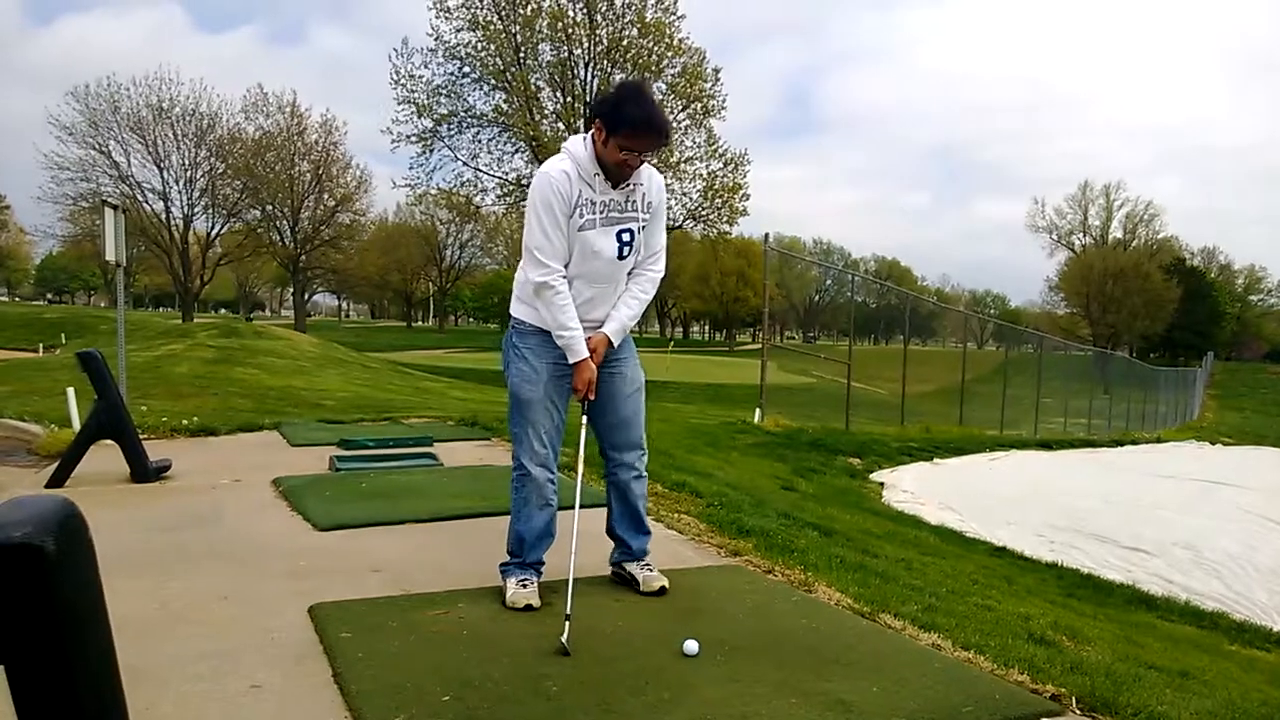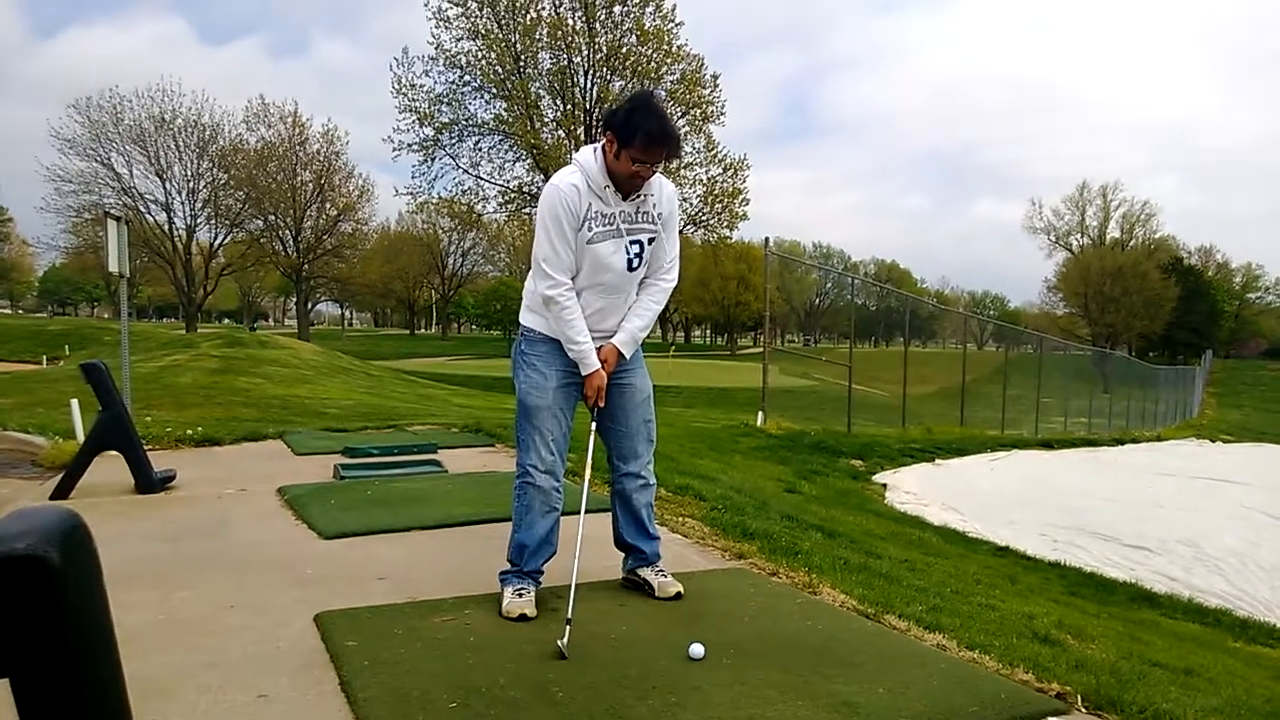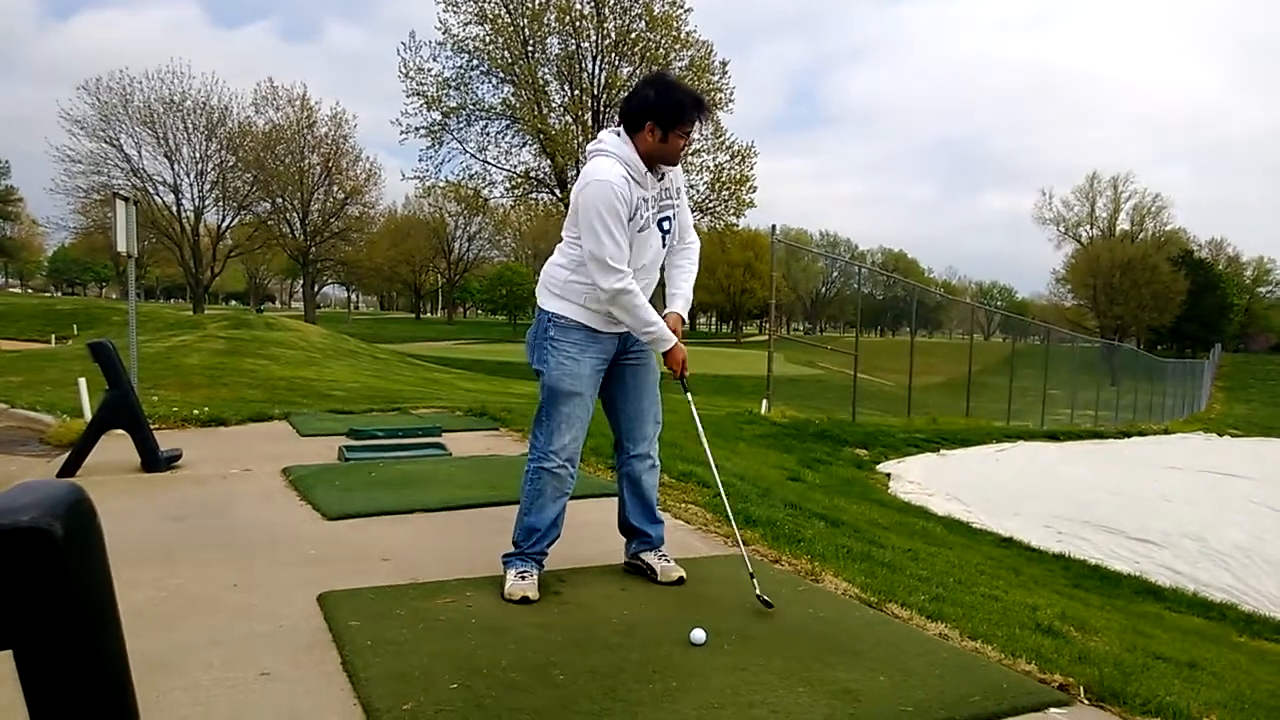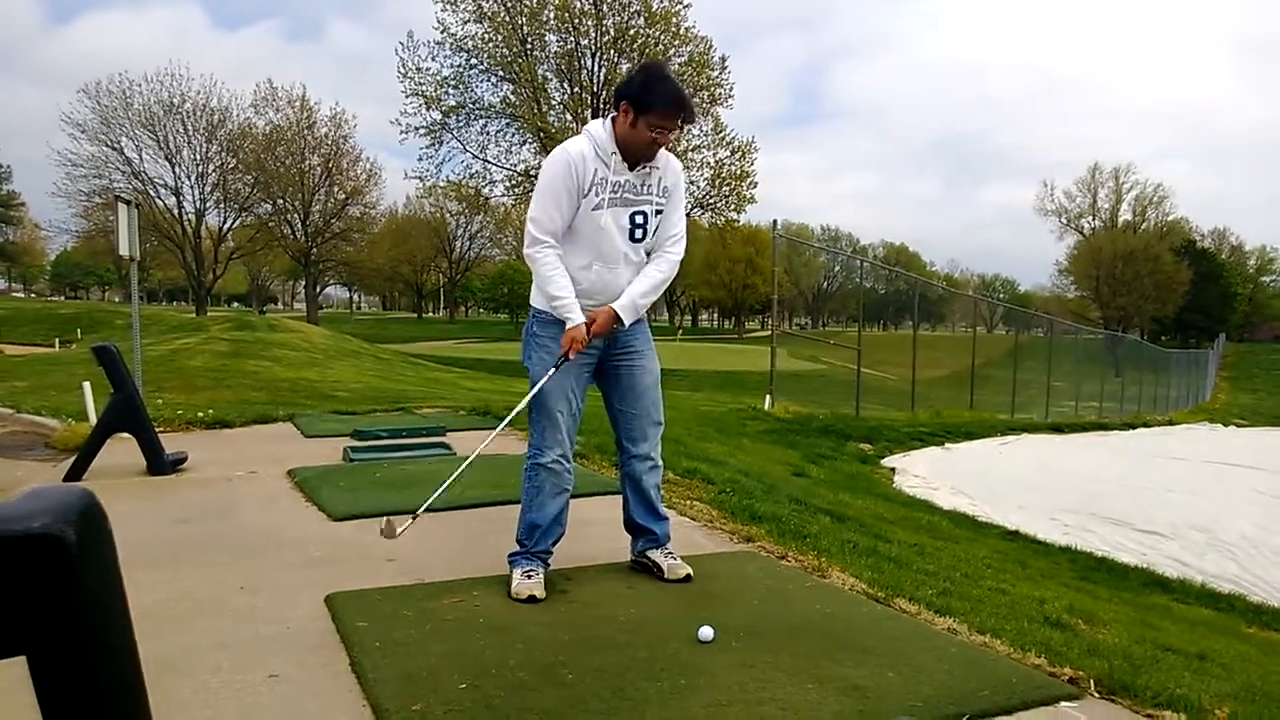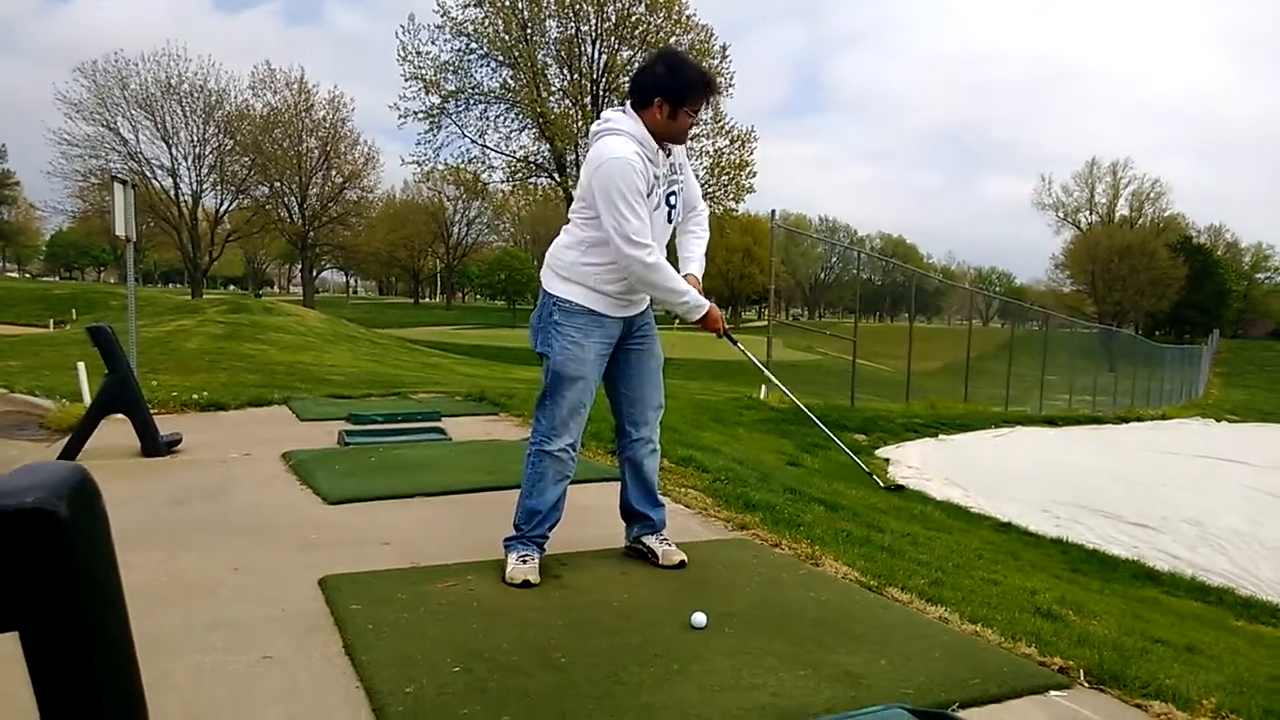
dt=1s
person 1, frame 1
left shoulder: (651, 185)
right shoulder: (556, 177)
left elbow: (649, 269)
right elbow: (545, 275)
left wrist: (606, 336)
right wrist: (577, 353)
left hip: (611, 336)
right hip: (543, 334)
left knee: (628, 453)
right knee: (537, 461)
left ankle: (631, 555)
right ankle: (522, 567)
person 1, frame 2
left shoulder: (663, 195)
right shoulder: (566, 189)
left elbow: (661, 278)
right elbow: (554, 286)
left wrist: (618, 346)
right wrist: (588, 362)
left hip: (621, 345)
right hip: (552, 342)
left knee: (636, 462)
right knee: (541, 468)
left ankle: (642, 560)
right ankle: (522, 576)
person 1, frame 3
left shoulder: (668, 172)
right shoulder: (605, 180)
left elbow: (684, 243)
right elbow: (611, 280)
left wrist: (677, 311)
right wrist: (663, 341)
left hip: (633, 325)
right hip: (573, 324)
left knee: (641, 444)
right knee: (558, 450)
left ankle: (644, 545)
right ankle: (525, 559)
person 1, frame 4
left shoulder: (669, 171)
right shoulder: (572, 158)
left elbow: (668, 253)
right elbow: (539, 245)
left wrist: (616, 310)
right wrist: (572, 318)
left hip: (625, 323)
right hip: (560, 322)
left knee: (643, 441)
right knee: (552, 447)
left ankle: (650, 543)
right ankle: (530, 558)
person 1, frame 5
left shoulder: (669, 148)
right shoulder: (618, 158)
left elbow: (693, 213)
right elbow: (638, 255)
left wrist: (692, 272)
right wrist: (696, 307)
left hip: (634, 309)
right hip: (578, 307)
left knee: (643, 428)
right knee: (559, 434)
left ankle: (645, 529)
right ankle: (527, 543)
